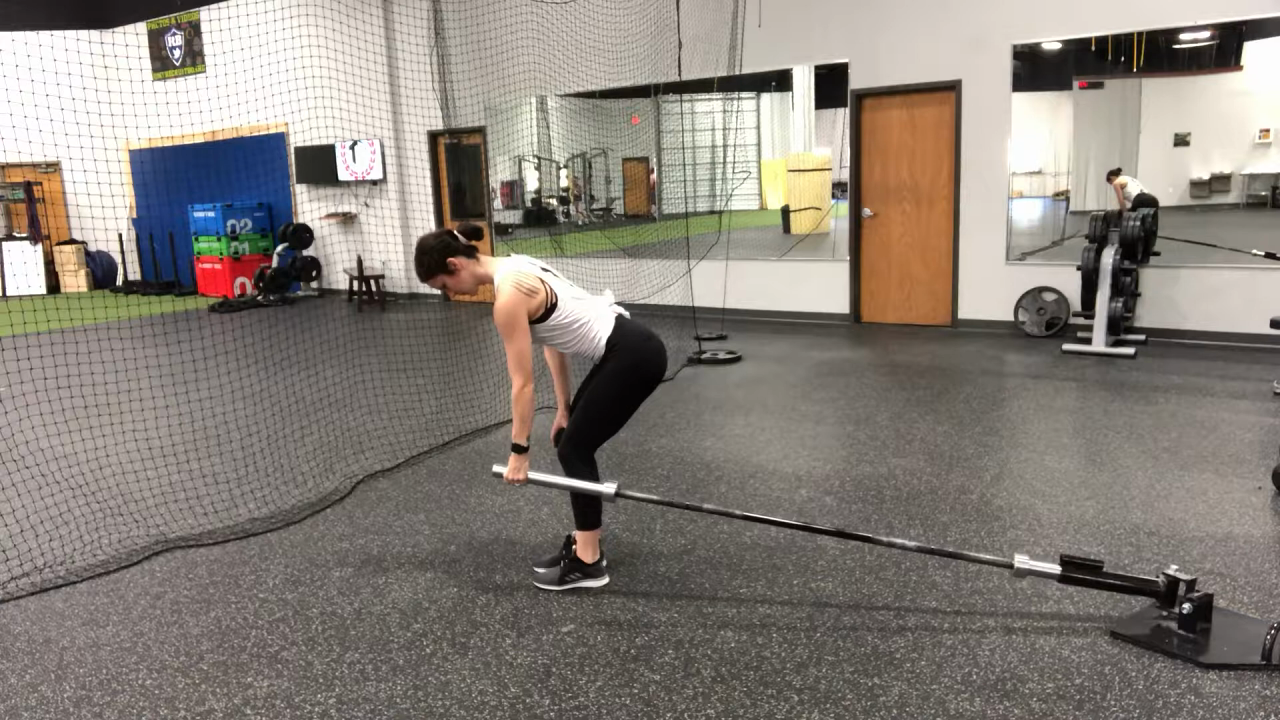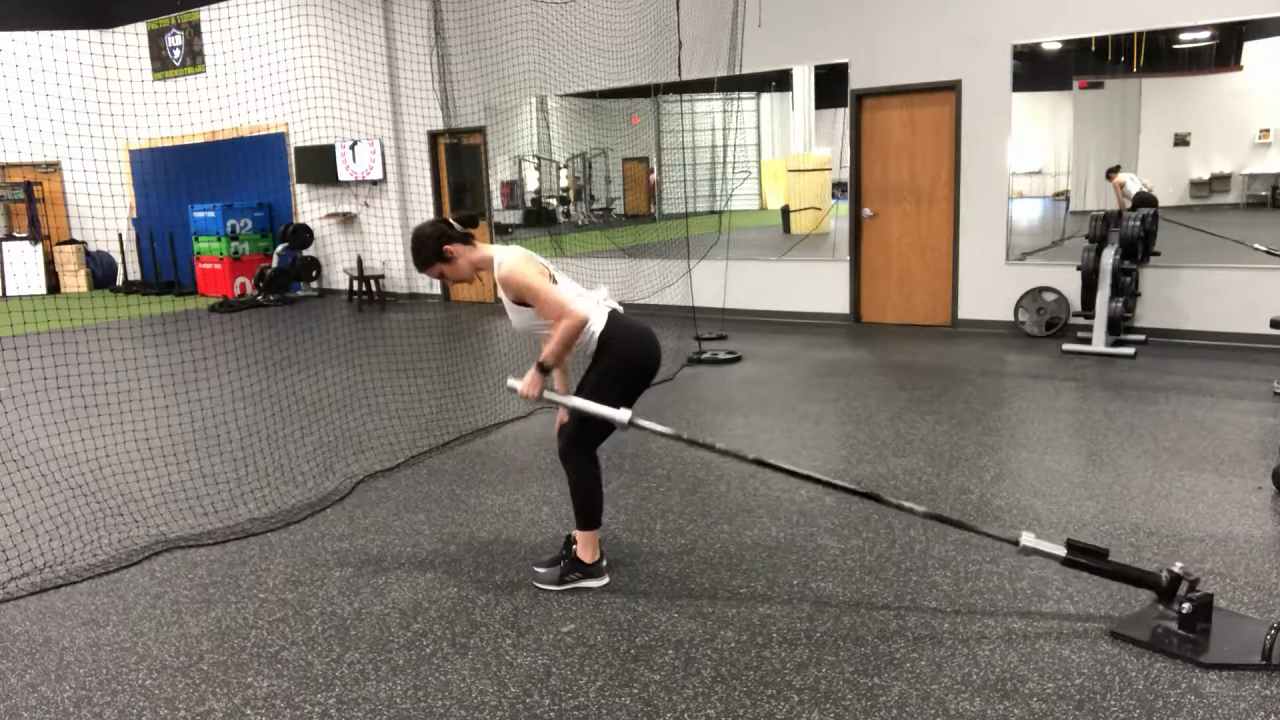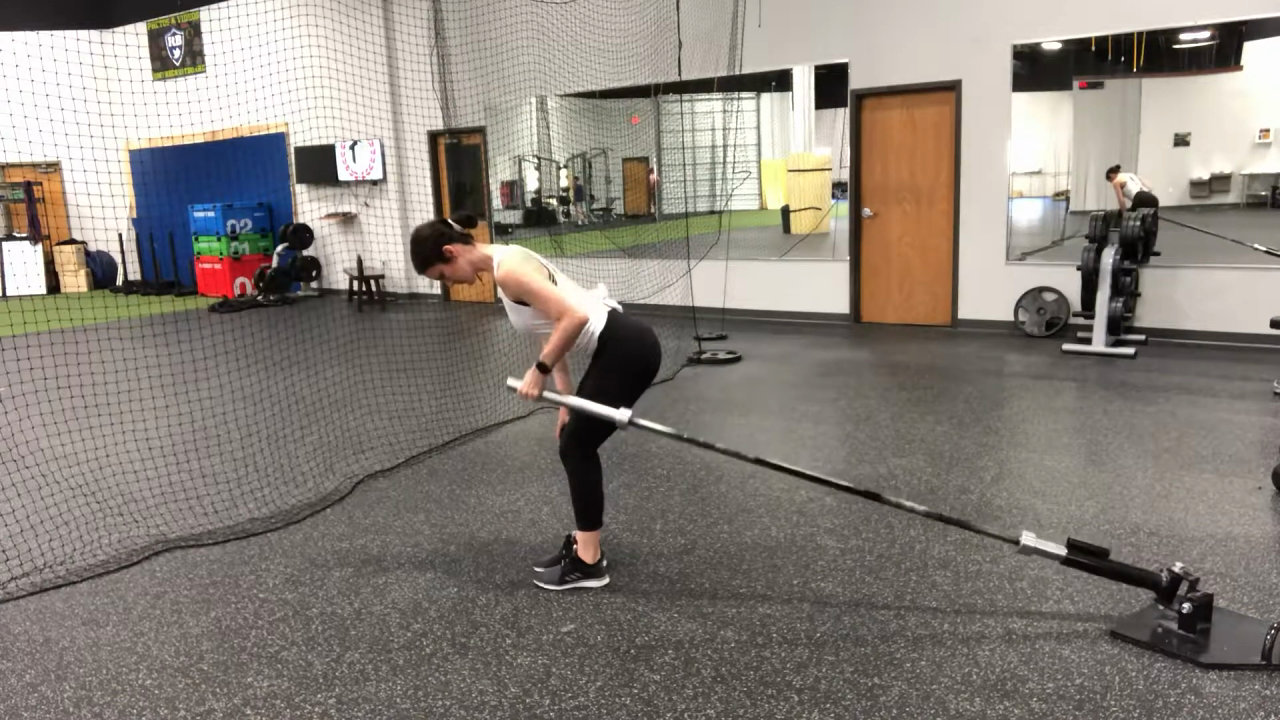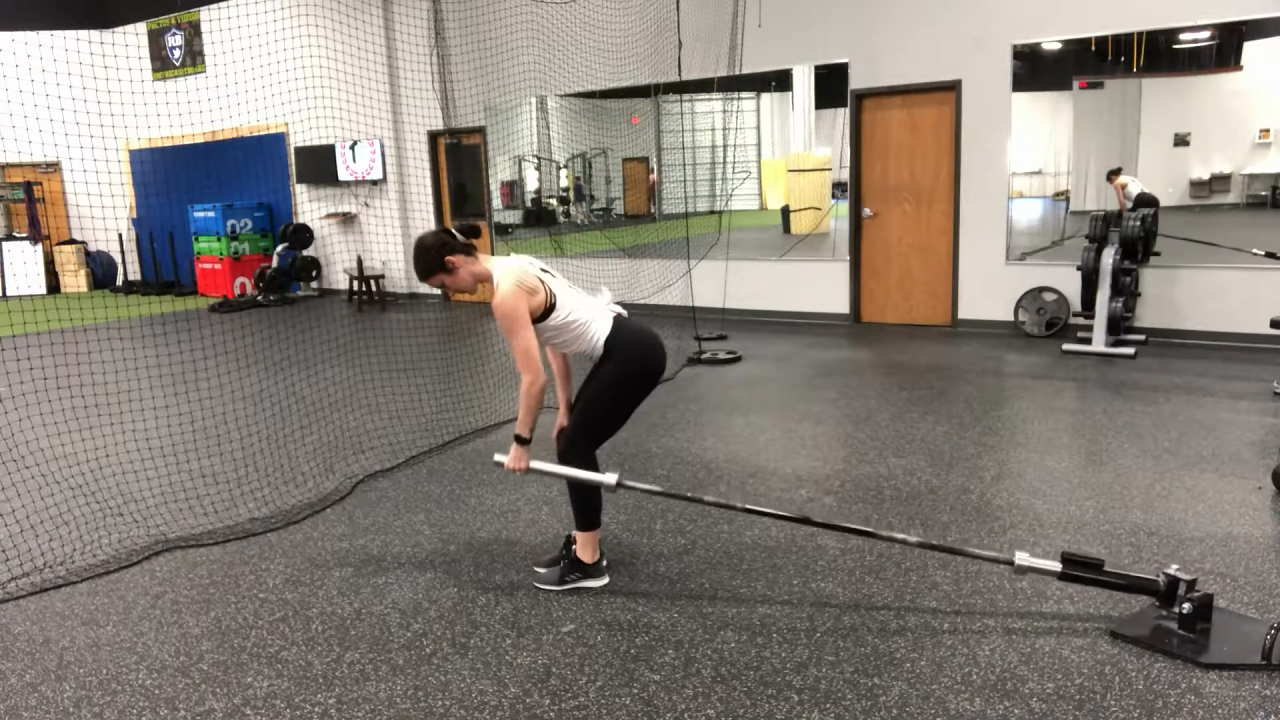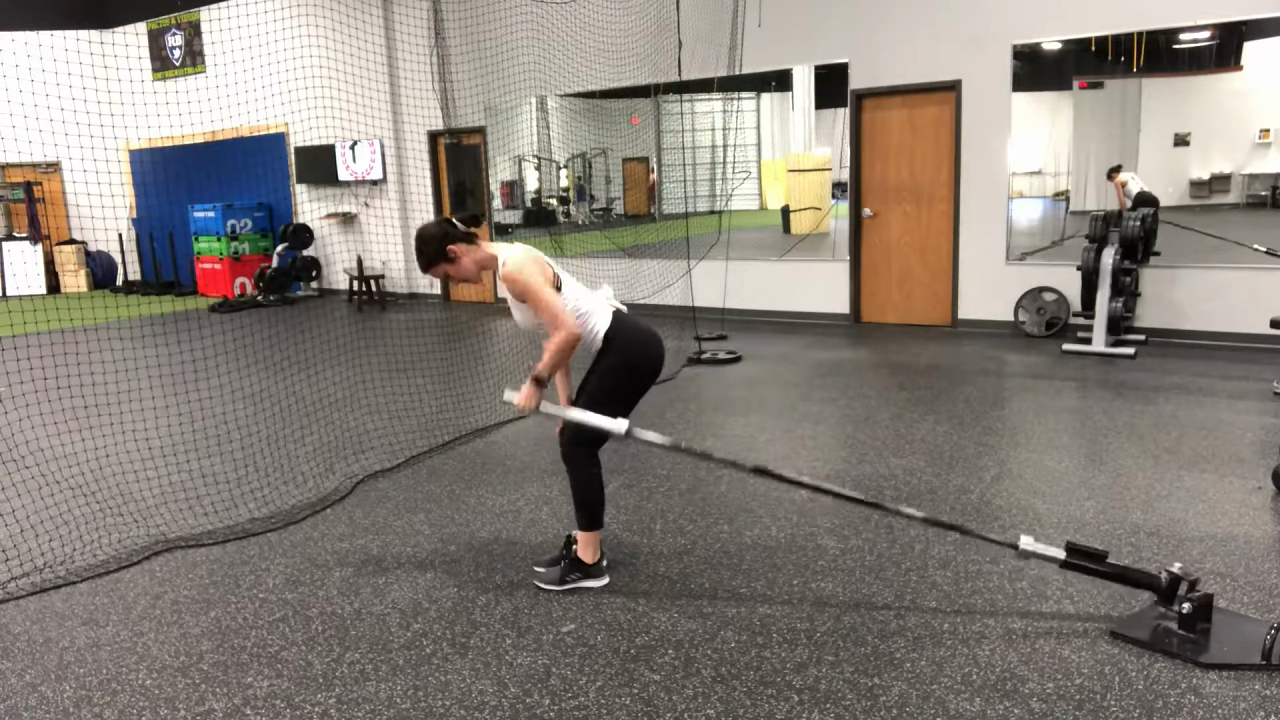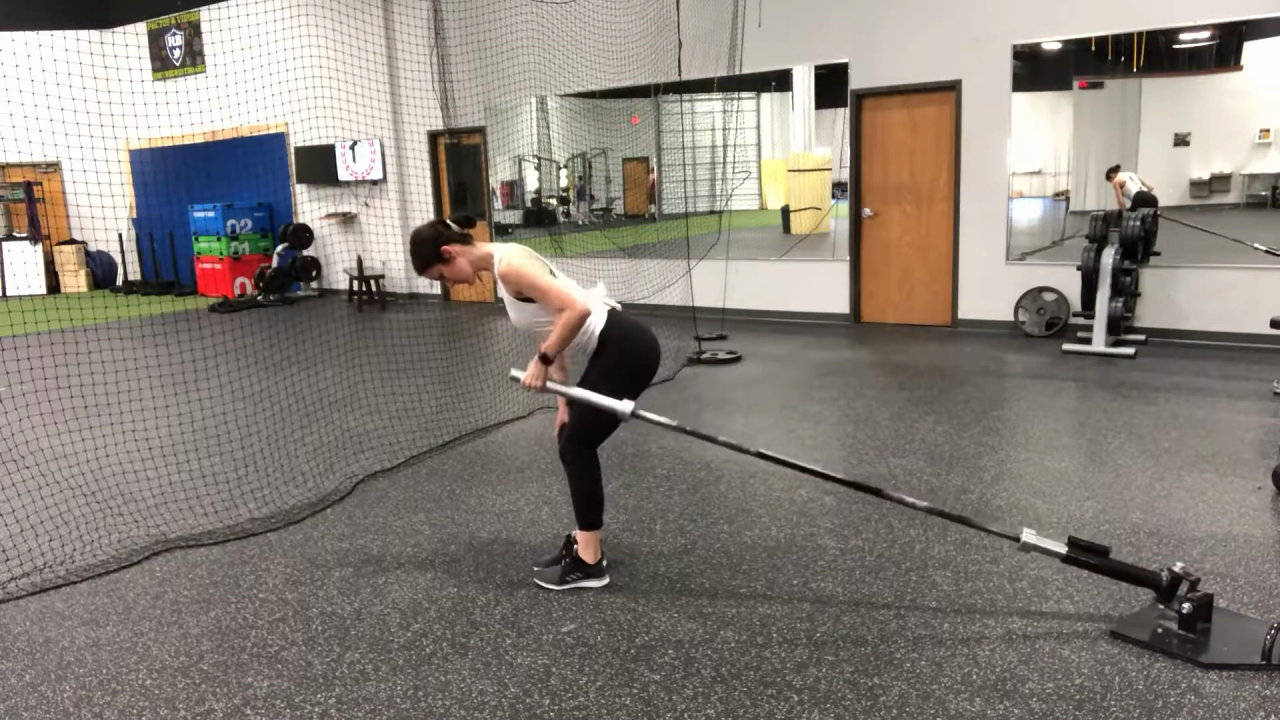
dt=0.5s
person 1, frame 1
left shoulder: (509, 296)
right shoulder: (514, 268)
left elbow: (523, 383)
left wrist: (519, 451)
right wrist: (564, 409)
left hip: (634, 356)
right hip: (623, 349)
left knee: (574, 449)
right knee: (570, 441)
left ankle: (588, 562)
right ankle: (582, 543)
person 1, frame 2
left shoulder: (509, 269)
right shoulder: (507, 263)
left elbow: (574, 318)
right elbow: (556, 328)
left wrist: (538, 372)
left hip: (627, 349)
right hip: (619, 346)
left knee: (575, 448)
right knee: (573, 442)
left ankle: (588, 563)
right ankle: (583, 544)
person 1, frame 3
left shoulder: (508, 270)
right shoulder: (507, 263)
left elbow: (574, 317)
right elbow: (554, 329)
left wrist: (538, 371)
right wrist: (566, 402)
left hip: (627, 350)
right hip: (618, 346)
left knee: (576, 448)
right knee: (575, 443)
left ankle: (589, 563)
right ankle: (583, 544)
person 1, frame 4
left shoulder: (507, 293)
right shoulder: (513, 267)
left elbow: (533, 378)
left wrist: (521, 442)
right wrist: (566, 409)
left hip: (633, 355)
right hip: (624, 347)
left knee: (575, 448)
right knee: (572, 442)
left ankle: (588, 562)
right ankle: (583, 544)
person 1, frame 5
left shoulder: (514, 268)
right shoulder: (513, 260)
left elbow: (568, 332)
right elbow: (558, 332)
left wrist: (535, 383)
right wrist: (566, 402)
left hip: (631, 350)
right hip: (619, 346)
left knee: (579, 447)
right knee: (574, 441)
left ankle: (588, 563)
right ankle: (584, 543)
person 1, frame 6
left shoulder: (509, 266)
right shoulder: (506, 263)
left elbow: (576, 310)
right elbow: (550, 328)
left wrist: (541, 362)
right wrist: (564, 401)
left hip: (626, 349)
right hip: (616, 345)
left knee: (576, 447)
right knee: (572, 442)
left ankle: (589, 563)
right ankle: (583, 544)
